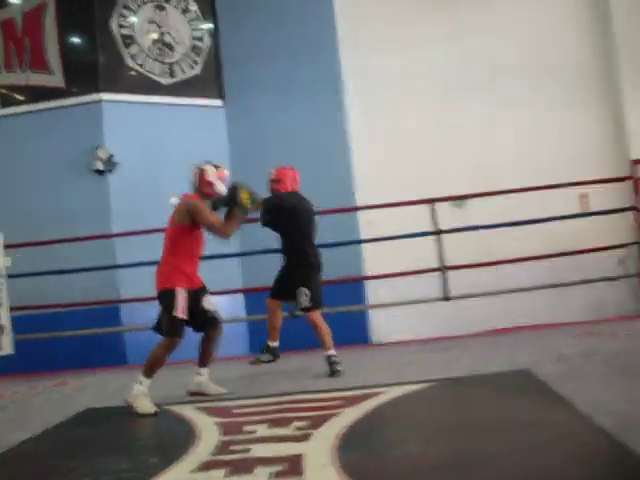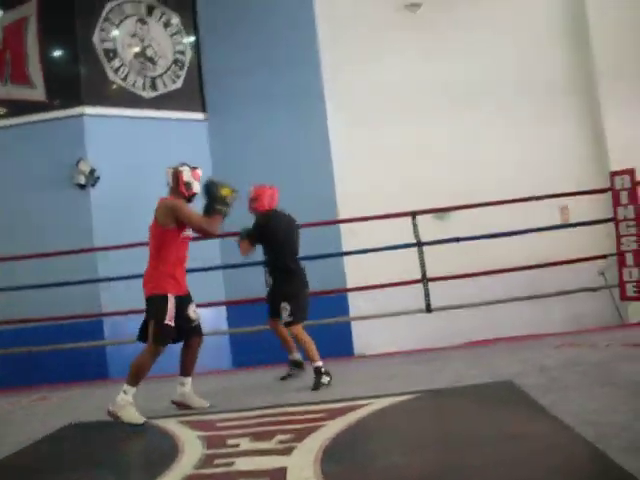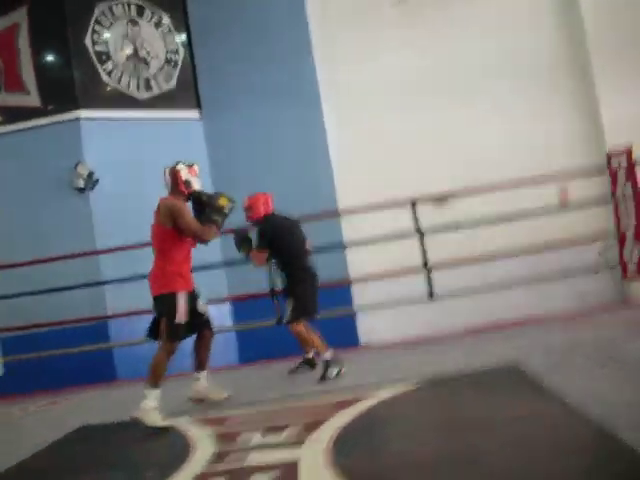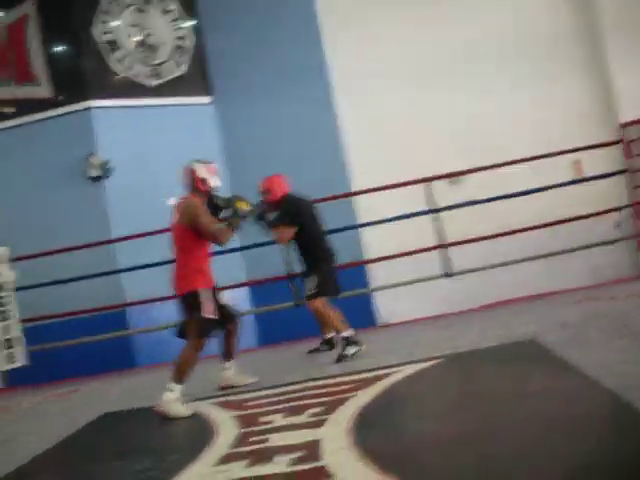
dt=0.1s
person 1, frame 1
left shoulder: (197, 205)
right shoulder: (191, 204)
left elbow: (219, 228)
right elbow: (225, 231)
left wrist: (234, 209)
right wrist: (240, 208)
left hip: (190, 279)
right hip: (174, 281)
left knee: (213, 327)
right knee: (171, 339)
left ankle: (200, 381)
right ankle: (138, 392)
person 1, frame 2
left shoulder: (176, 207)
right shoulder: (172, 205)
left elbow: (200, 225)
right elbow: (209, 229)
left wrist: (214, 206)
right wrist: (221, 205)
left hip: (177, 286)
right hip: (162, 287)
left knee: (194, 337)
right knee: (156, 346)
left ankle: (183, 391)
right ankle: (122, 401)
person 1, frame 3
left shoulder: (173, 206)
right shoulder: (172, 205)
left elbow: (192, 232)
right elbow: (204, 236)
left wrist: (207, 210)
right wrist: (219, 212)
left hip: (181, 283)
right hip: (170, 285)
left knee: (205, 330)
right knee: (169, 343)
left ankle: (201, 387)
right ankle: (148, 405)
person 1, frame 4
left shoulder: (191, 205)
right shoulder: (193, 205)
left elbow: (210, 233)
right elbow: (220, 238)
left wrist: (221, 212)
right wrist: (236, 215)
left hip: (201, 279)
right hip: (193, 283)
left knee: (230, 322)
right knee: (197, 340)
left ankle: (229, 375)
right ankle: (170, 397)
person 2, frame 1
left shoulder: (284, 200)
right shoulder: (301, 203)
left elbow: (263, 207)
right wrist: (270, 218)
left hip: (305, 266)
right hip: (294, 263)
left knee: (312, 314)
right knee: (273, 303)
left ankle: (333, 358)
right ankle: (271, 349)
person 2, frame 2
left shoulder: (264, 221)
right shoulder: (287, 220)
left elbow: (245, 249)
left wrist: (244, 237)
left hip: (290, 281)
right hip: (283, 279)
left knee: (295, 329)
right knee: (275, 322)
left ankle: (321, 371)
right ankle: (296, 362)
person 2, frame 3
left shoulder: (267, 227)
right shoulder: (288, 222)
left elbow: (258, 260)
right elbow: (306, 247)
left wrist: (245, 246)
left hip: (299, 279)
right hip: (301, 277)
left knee: (297, 325)
right knee: (294, 323)
left ankle: (332, 361)
right ankle: (309, 358)
person 2, frame 4
left shoulder: (289, 206)
right shoulder: (299, 203)
left elbow: (284, 237)
left wrist: (270, 222)
left hip: (318, 258)
right hip: (317, 257)
left knee: (316, 302)
right knee: (316, 302)
left ankle: (351, 340)
right ankle: (328, 339)
